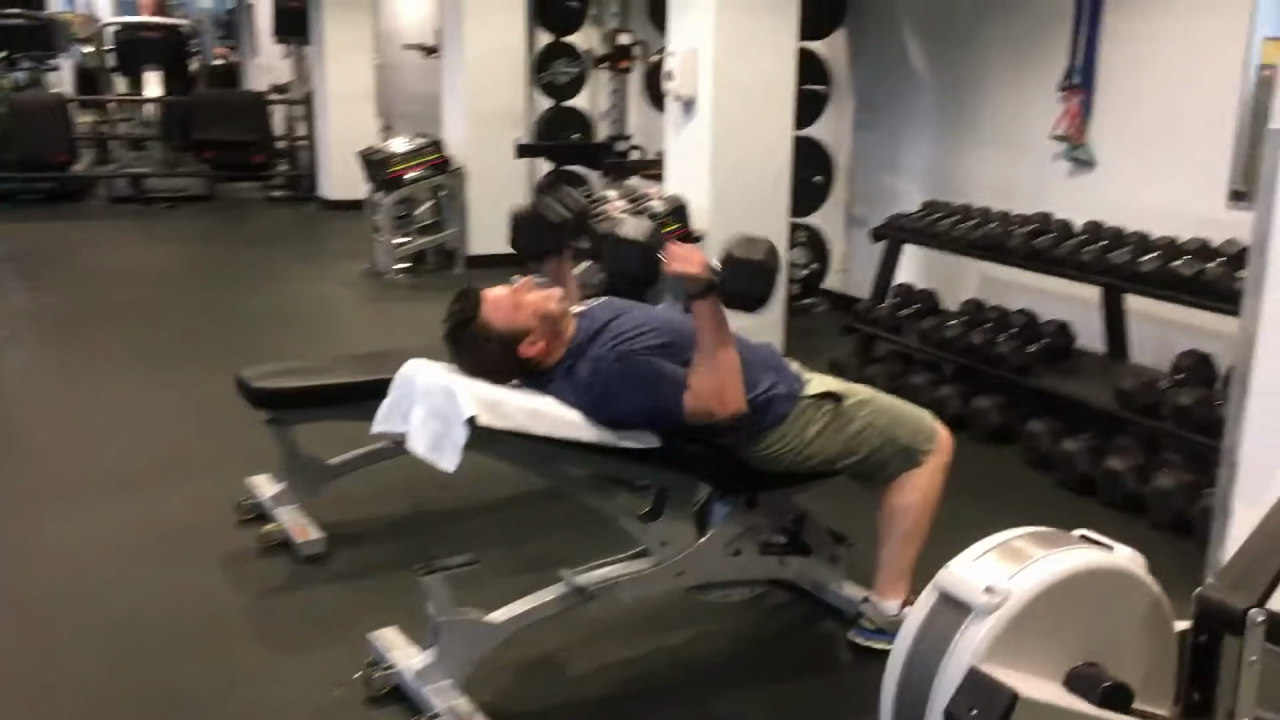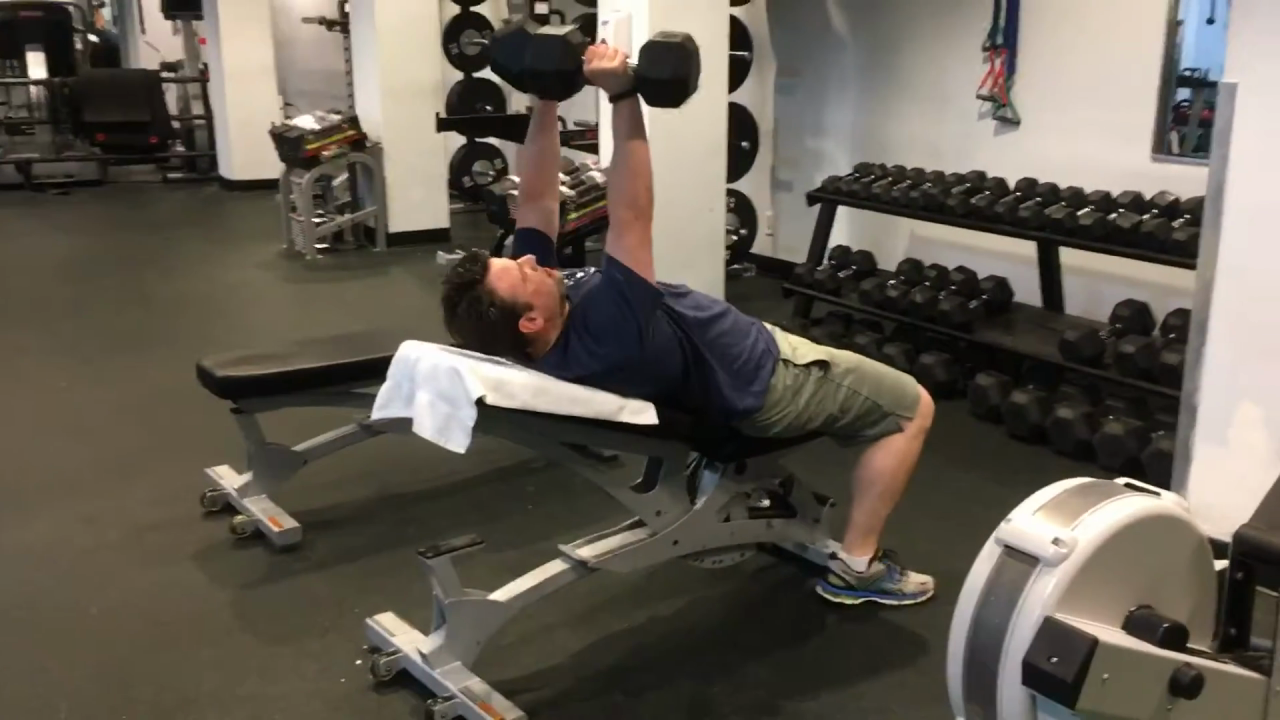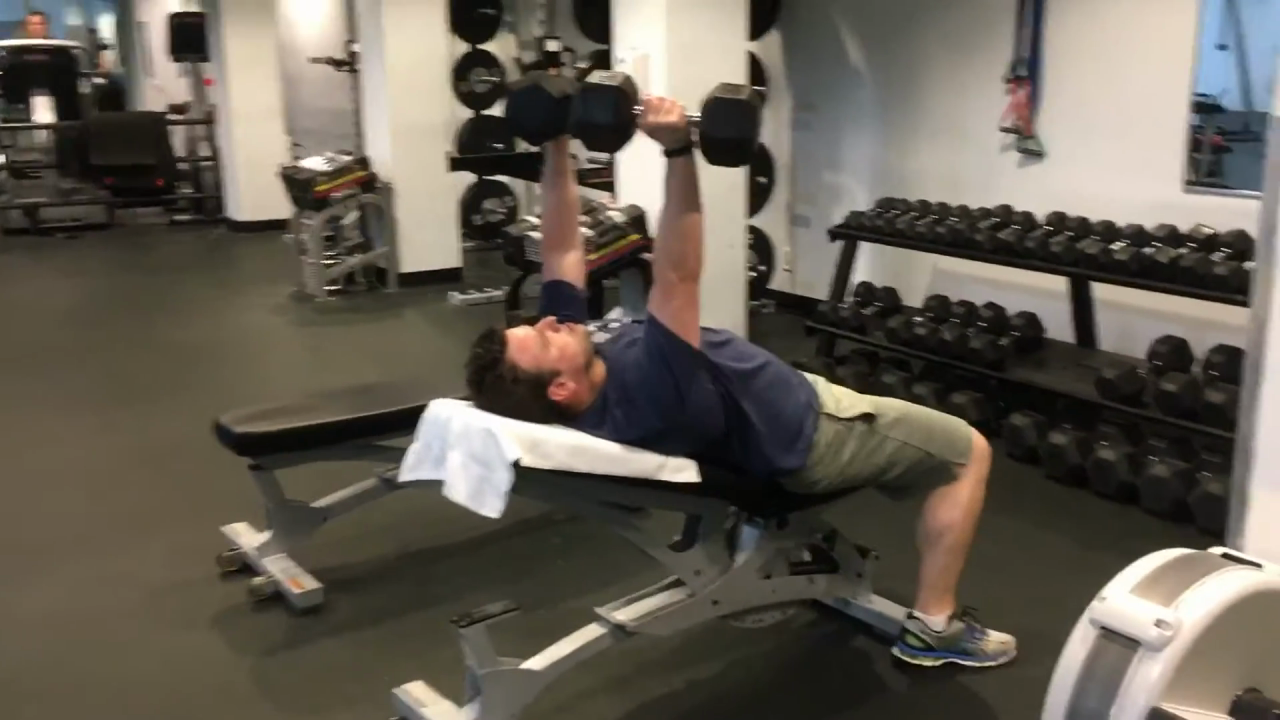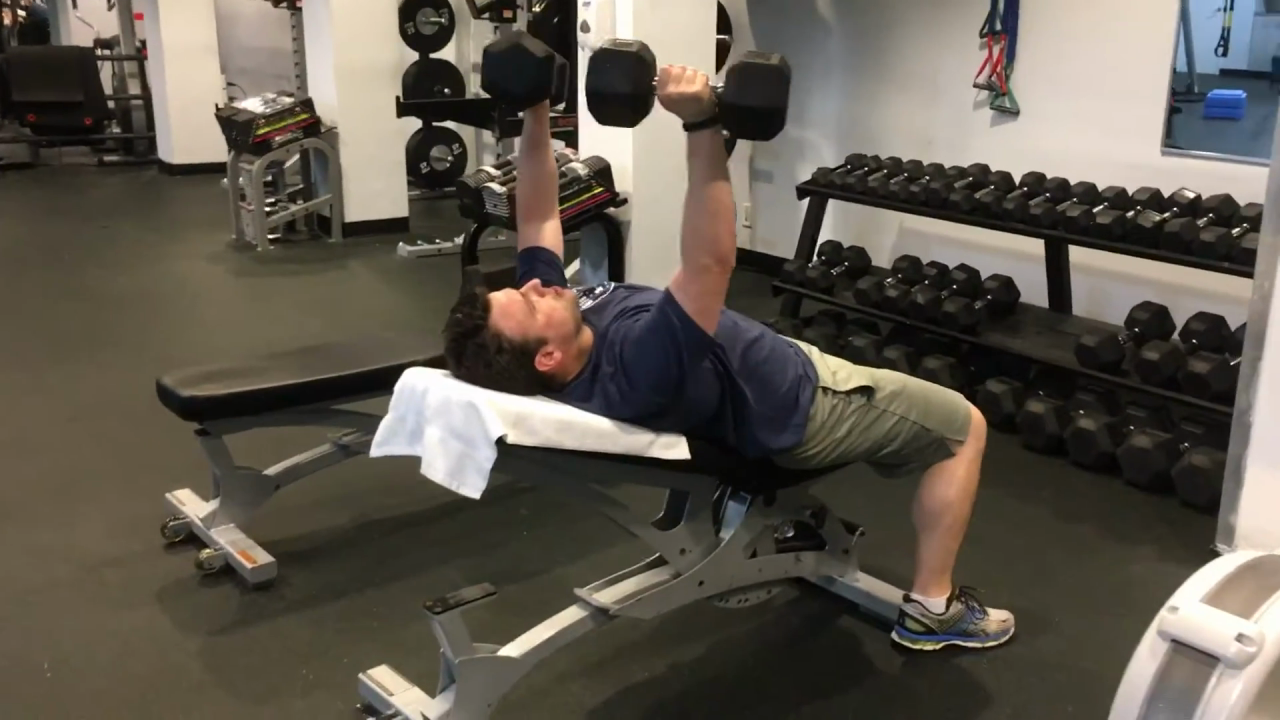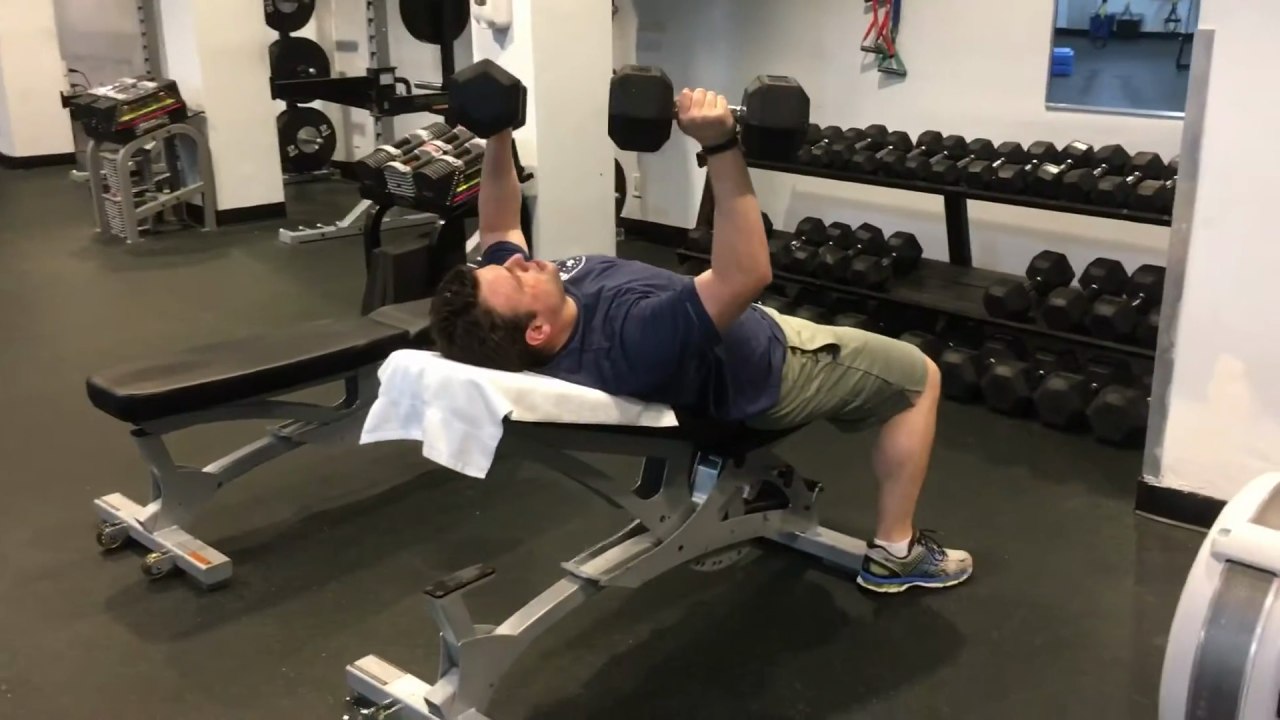
dt=1s
person 1, frame 1
left shoulder: (557, 339)
right shoulder: (603, 377)
right elbow: (724, 400)
left wrist: (558, 255)
right wrist: (701, 292)
right hip: (776, 411)
right knee: (930, 442)
right ankle: (885, 613)
person 1, frame 2
left shoulder: (523, 294)
right shoulder: (606, 341)
left elbow: (537, 199)
right elbow: (631, 218)
left wrist: (546, 98)
right wrist: (622, 94)
right hip: (762, 381)
right knee: (912, 407)
right ankle: (856, 566)
person 1, frame 3
left shoulder: (562, 343)
right shoulder: (641, 402)
left elbow: (561, 249)
right elbow: (677, 279)
left wrist: (558, 146)
right wrist: (678, 150)
right hip: (803, 434)
right knee: (968, 452)
right ankle: (934, 625)
person 1, frame 4
left shoulder: (537, 323)
right shoulder: (632, 374)
left elbow: (538, 220)
right elbow: (710, 263)
left wrist: (535, 111)
right wrist: (701, 122)
right hip: (795, 404)
right knee: (964, 427)
right ankle: (932, 607)
person 1, frame 5
left shoulder: (518, 307)
right shoulder: (625, 344)
left elbow: (497, 229)
right elbow: (745, 276)
left wrist: (497, 133)
right wrist: (719, 144)
left hip: (728, 341)
right hip: (764, 365)
right knee: (919, 376)
right ankle: (894, 553)
